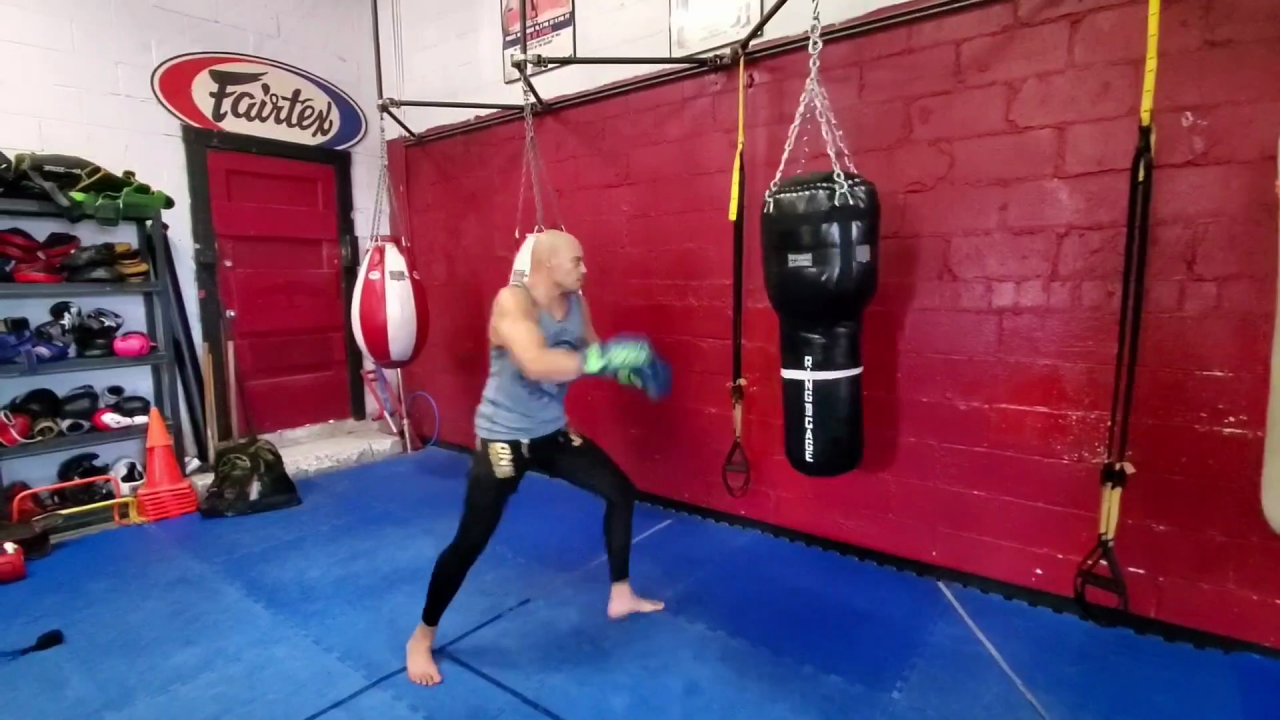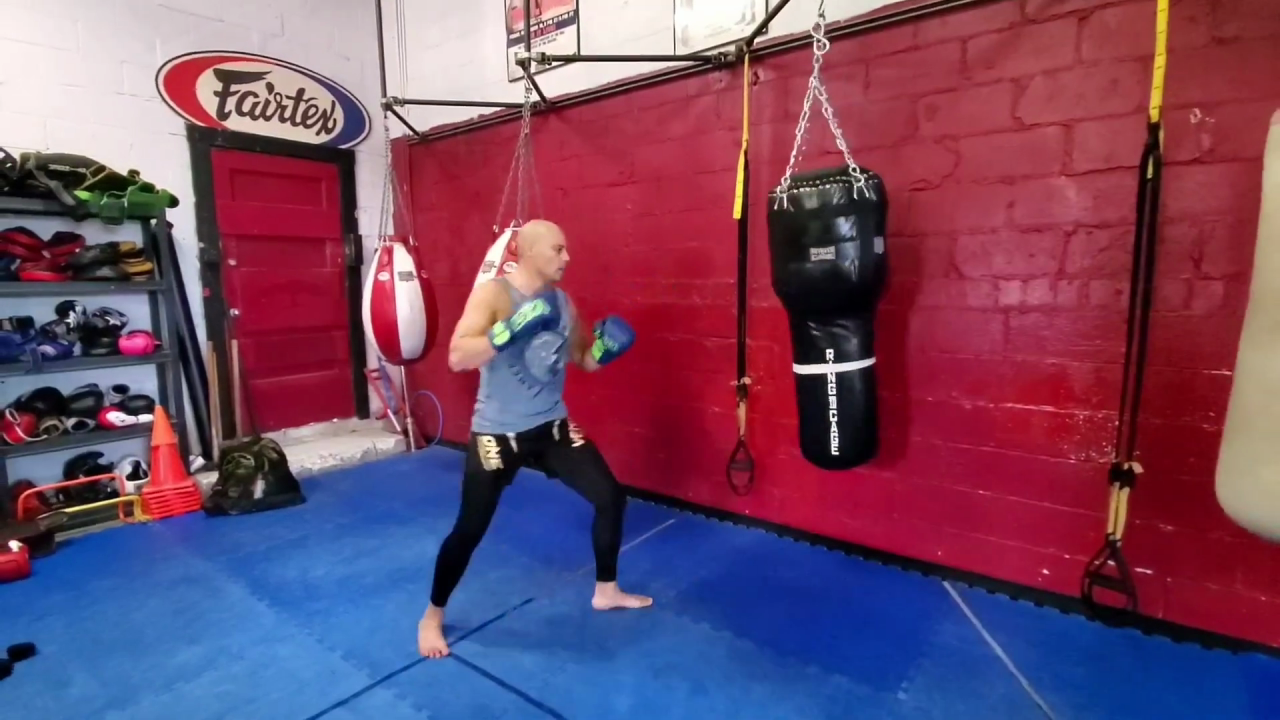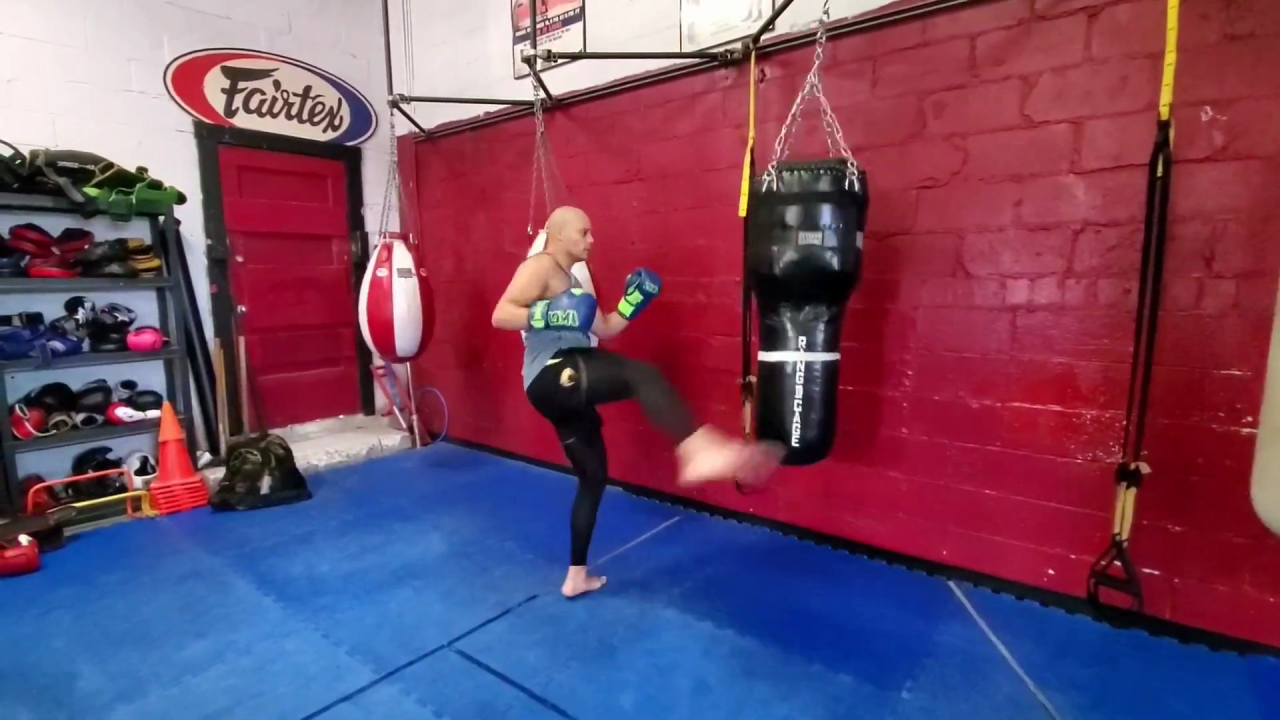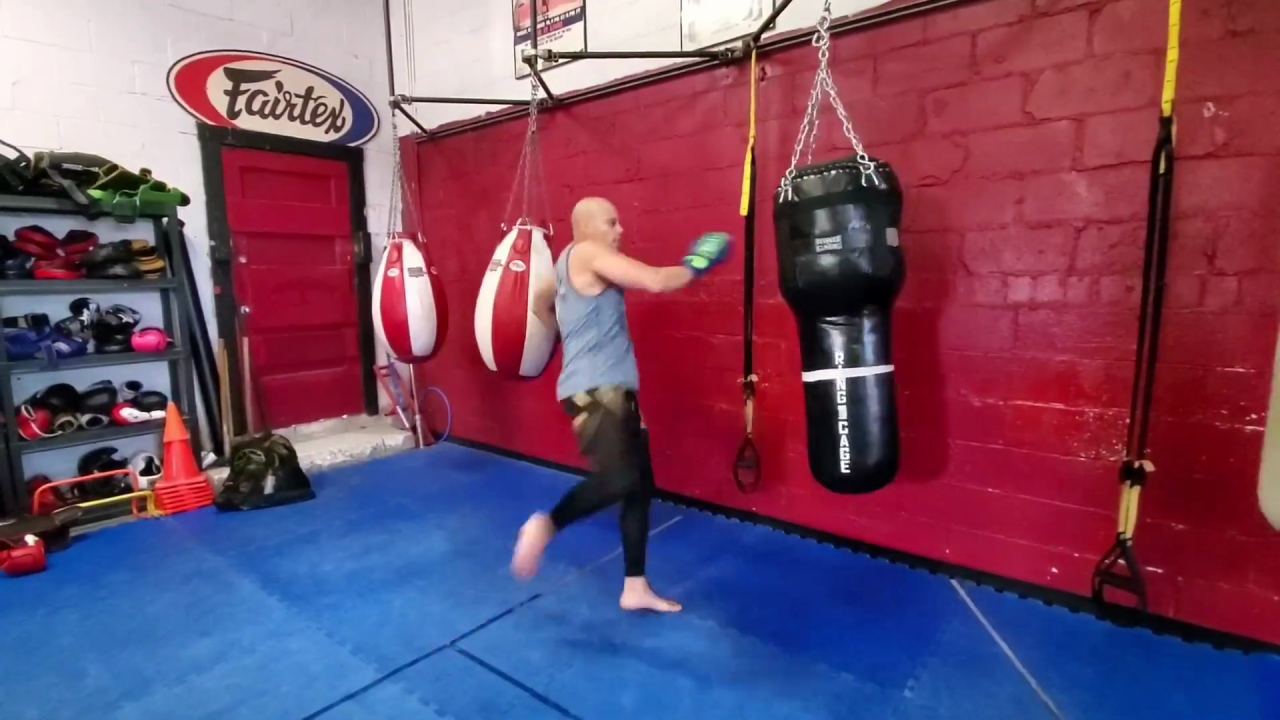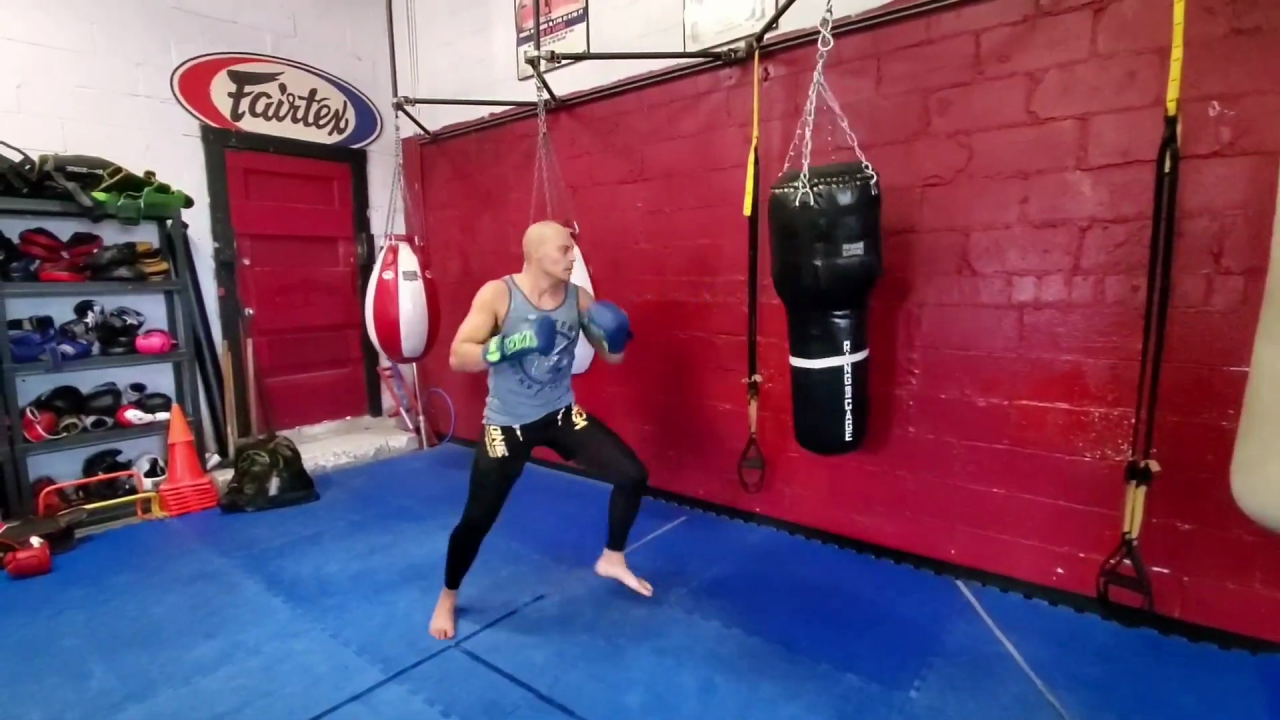
dt=1s
person 1, frame 1
left shoulder: (575, 304)
right shoulder: (513, 301)
left elbow: (594, 352)
right elbow: (540, 366)
left wrist: (635, 371)
right wrist: (611, 358)
left hip: (553, 431)
right hip: (504, 437)
left knee: (621, 493)
right knee: (470, 542)
left ankle: (621, 595)
right ankle: (423, 636)
person 1, frame 2
left shoulder: (562, 300)
right shoulder: (492, 294)
left elbow: (583, 361)
right elbow: (458, 358)
left wrist: (604, 347)
right wrist: (510, 331)
left hip: (552, 425)
right hip: (498, 433)
left knee: (610, 496)
right knee: (470, 530)
left ankle: (607, 591)
right ankle: (433, 613)
person 1, frame 3
left shoulder: (566, 277)
right shoulder: (541, 267)
left elbow: (603, 328)
right elbow: (500, 315)
left wrist: (635, 300)
right wrist: (549, 315)
left hip: (560, 387)
right hip: (555, 375)
left knee: (594, 476)
right knee: (643, 374)
left ankle: (578, 574)
right ankle: (698, 450)
person 1, frame 4
left shoulder: (568, 267)
right shoulder: (588, 252)
left elbow: (541, 304)
right elbow: (657, 282)
right wrist: (700, 259)
left hip: (611, 388)
right hip: (597, 390)
left knee: (641, 487)
right knee: (620, 480)
left ankle: (636, 587)
right ankle: (544, 526)
person 1, frame 5
left shoulder: (579, 298)
right shoulder: (496, 294)
left elbow: (612, 356)
right elbow: (458, 357)
left wrist: (613, 337)
right wrist: (506, 346)
left hip: (561, 415)
right hip: (507, 423)
left knee: (633, 474)
right knee: (477, 519)
left ankle: (613, 559)
right ankle: (447, 598)
